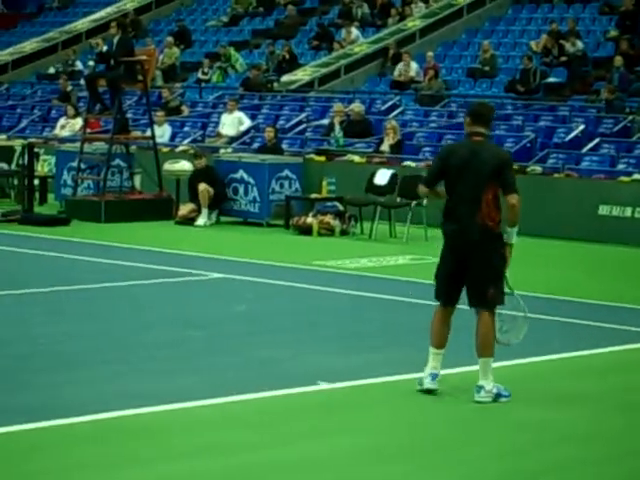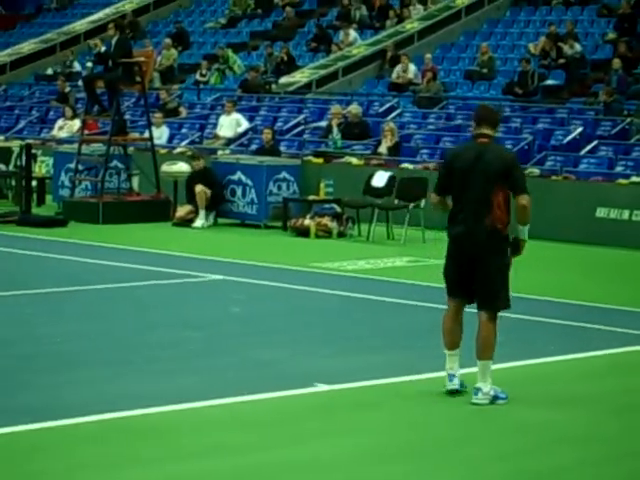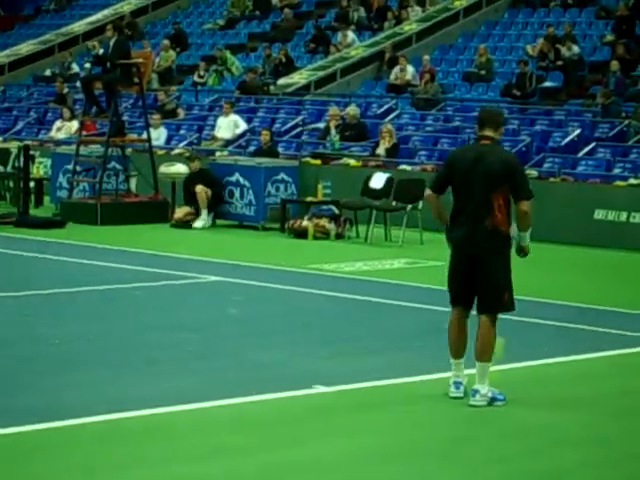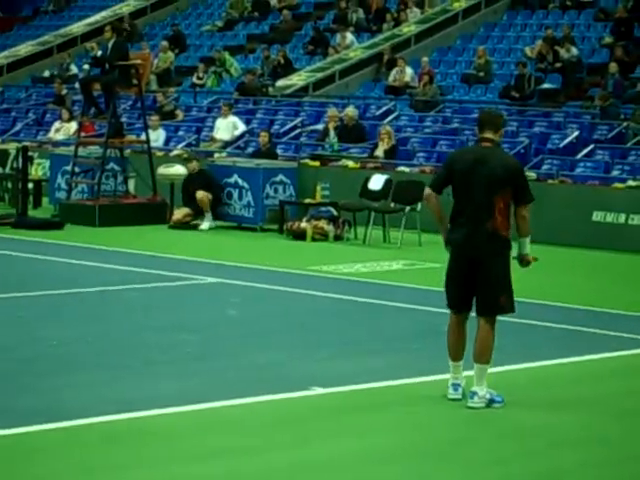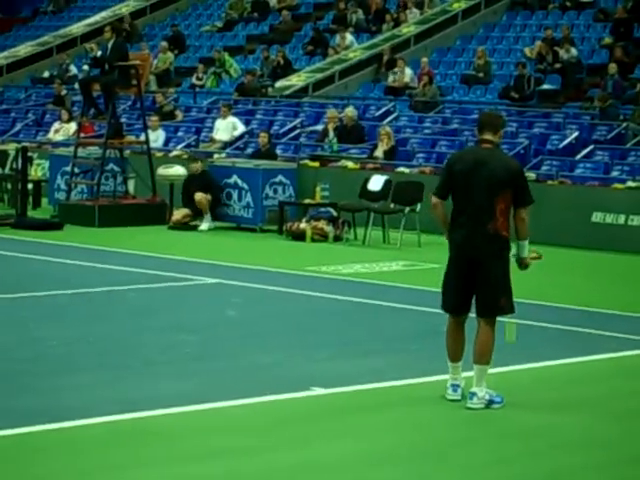
dt=0.2s
person 1, frame 1
left shoulder: (449, 152)
right shoulder: (500, 156)
left elbow: (424, 189)
right elbow: (513, 202)
right wrist: (510, 238)
left hip: (454, 236)
right hip: (485, 238)
left knee: (444, 305)
right knee: (485, 311)
left ankle: (432, 372)
right ankle: (485, 384)
person 1, frame 2
left shoulder: (454, 155)
right shoulder: (506, 158)
left elbow: (436, 199)
right elbow: (523, 202)
right wrist: (521, 235)
left hip: (459, 238)
right hip: (492, 240)
left knee: (455, 303)
right knee: (488, 312)
left ankle: (452, 373)
right ankle: (483, 386)
person 1, frame 3
left shoulder: (457, 156)
right shoulder: (509, 161)
left elbow: (430, 195)
right elbow: (523, 208)
left wrist: (448, 226)
right wrist: (524, 240)
left hip: (461, 241)
right hip: (493, 244)
left knee: (459, 310)
right knee: (488, 315)
left ankle: (457, 380)
right ankle: (480, 388)
person 1, frame 4
left shoulder: (457, 158)
right shoulder: (511, 164)
left elbow: (430, 193)
right elbow: (522, 213)
left wrist: (445, 229)
right wrist: (524, 248)
left hip: (460, 244)
right hip: (493, 247)
left knee: (457, 314)
right knee: (487, 318)
left ankle: (455, 382)
right ankle: (479, 390)
person 1, frame 5
left shoulder: (457, 160)
right shoulder: (511, 166)
left elbow: (436, 202)
right elbow: (521, 215)
left wrist: (449, 235)
right wrist: (523, 251)
left hip: (461, 246)
right hip: (492, 248)
left knee: (456, 316)
right knee: (486, 319)
left ankle: (454, 382)
right ankle: (478, 391)
